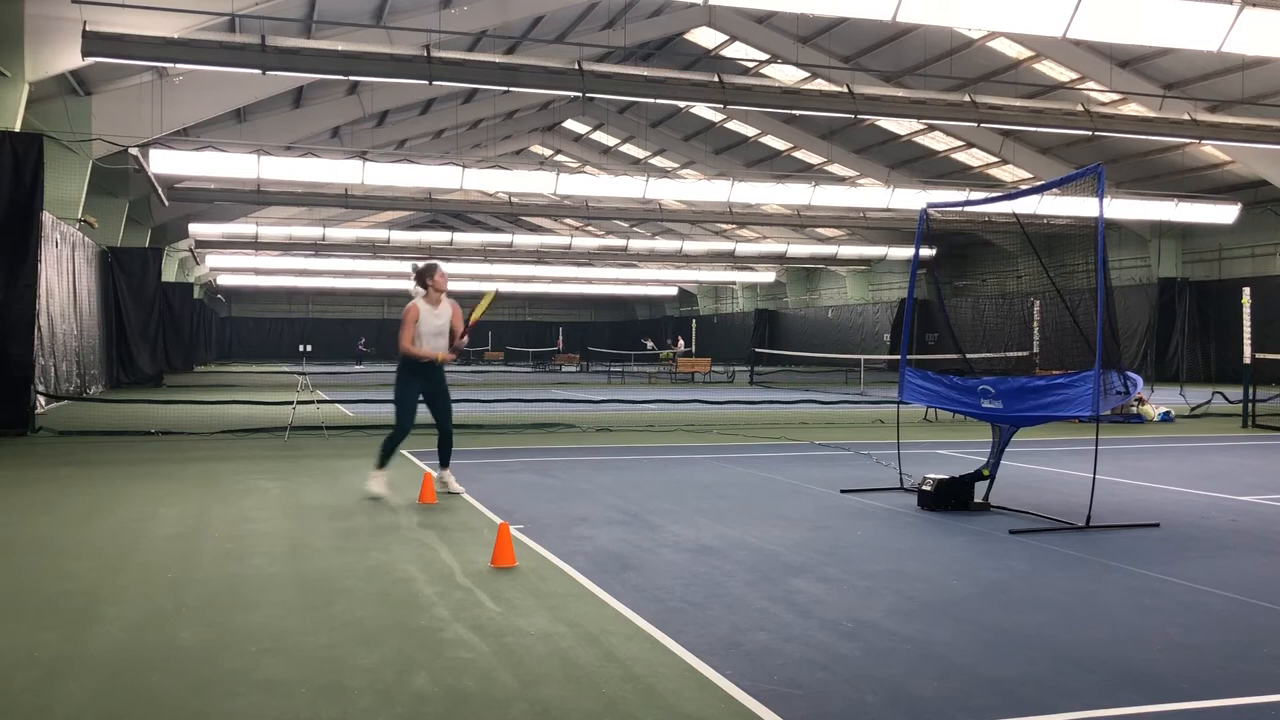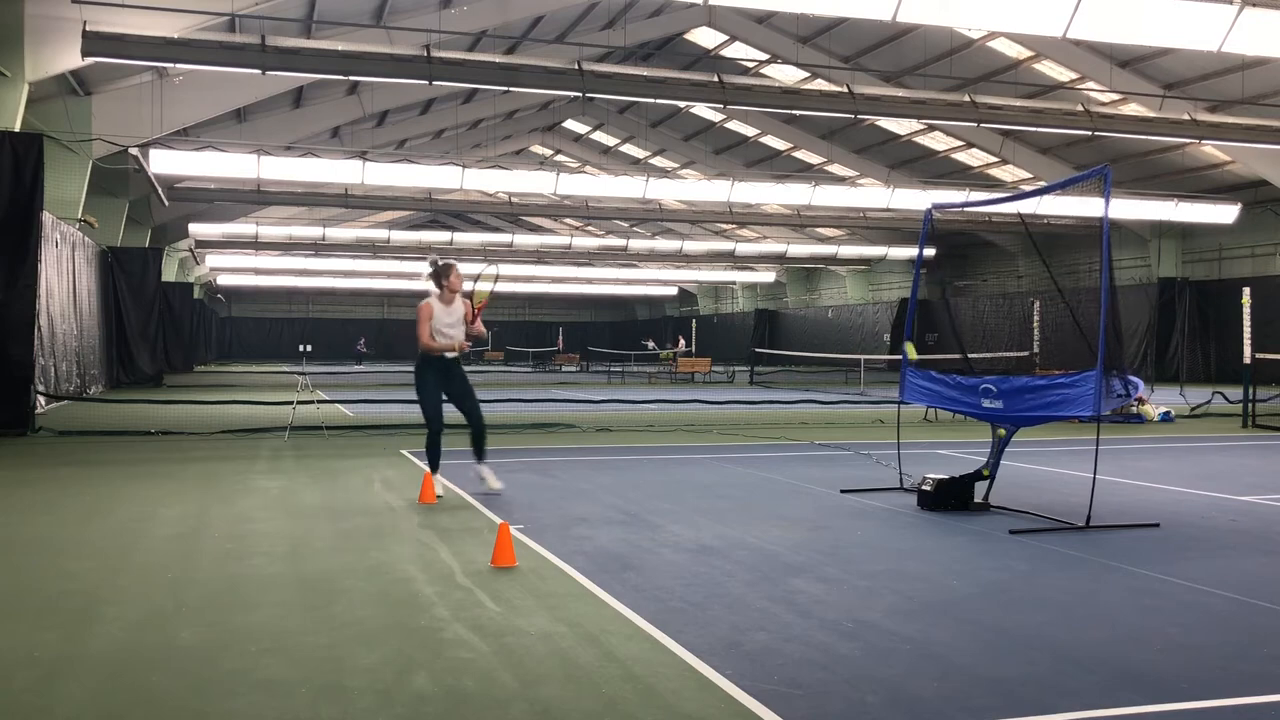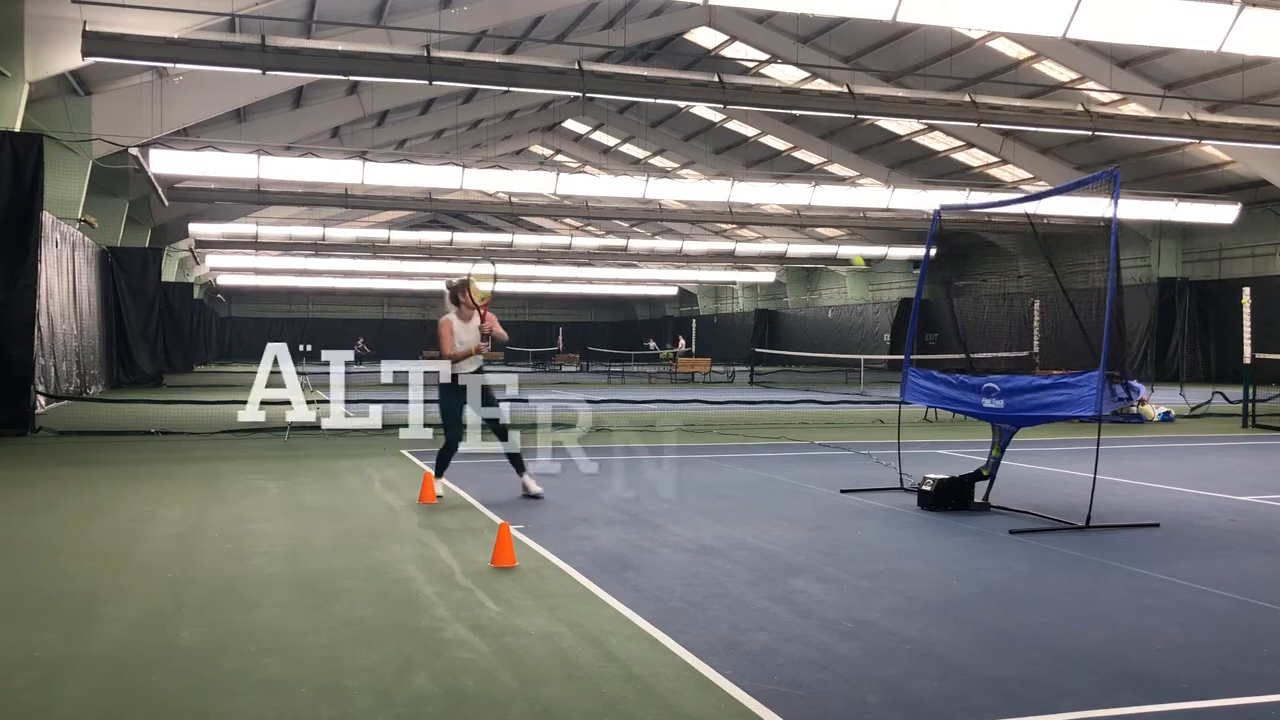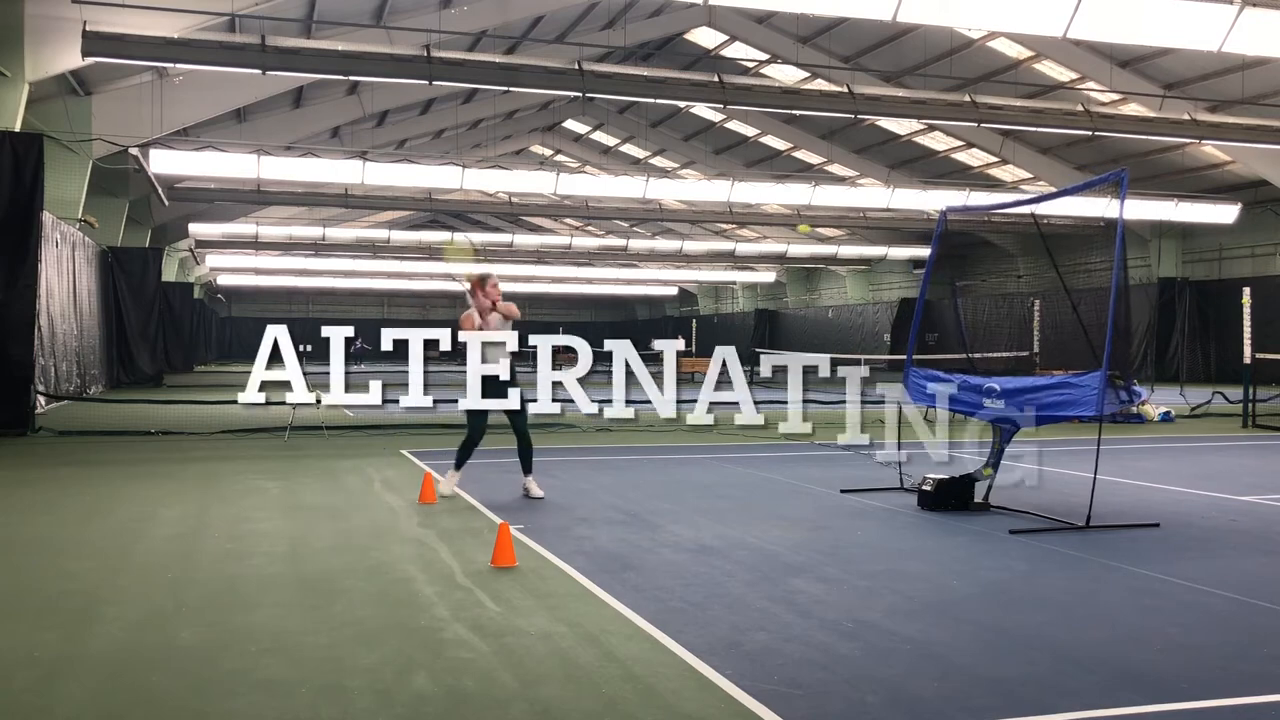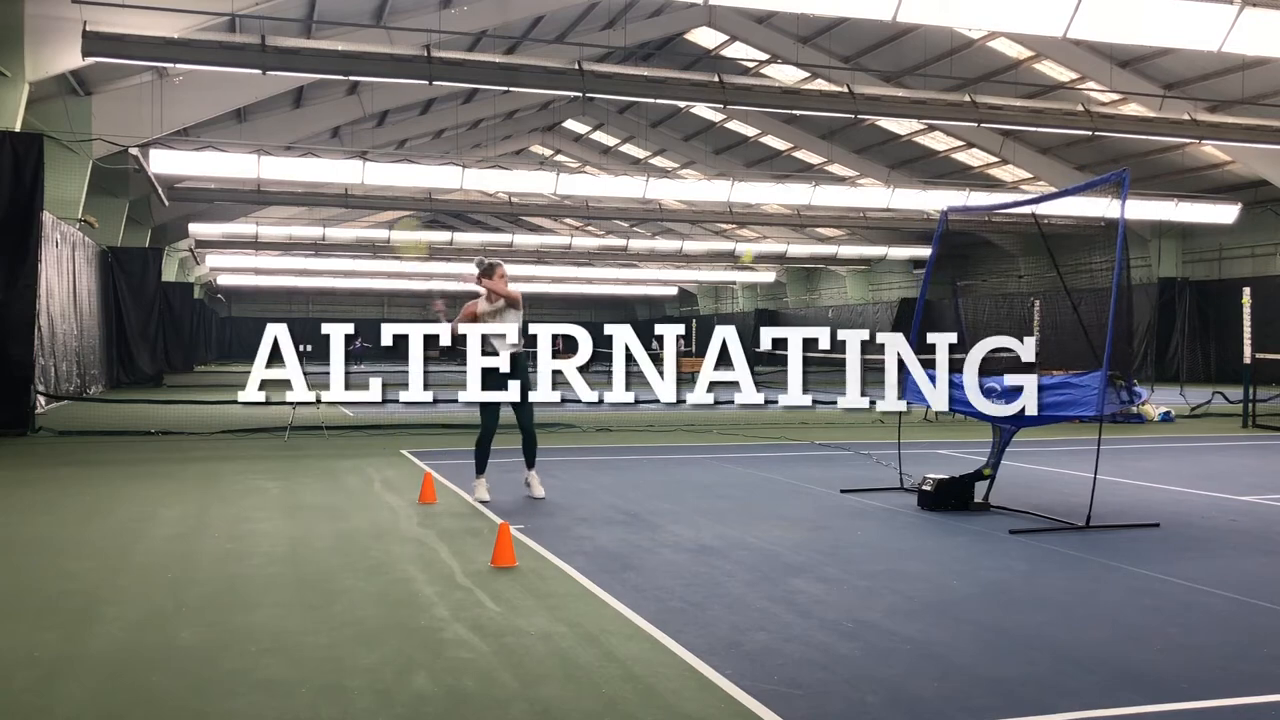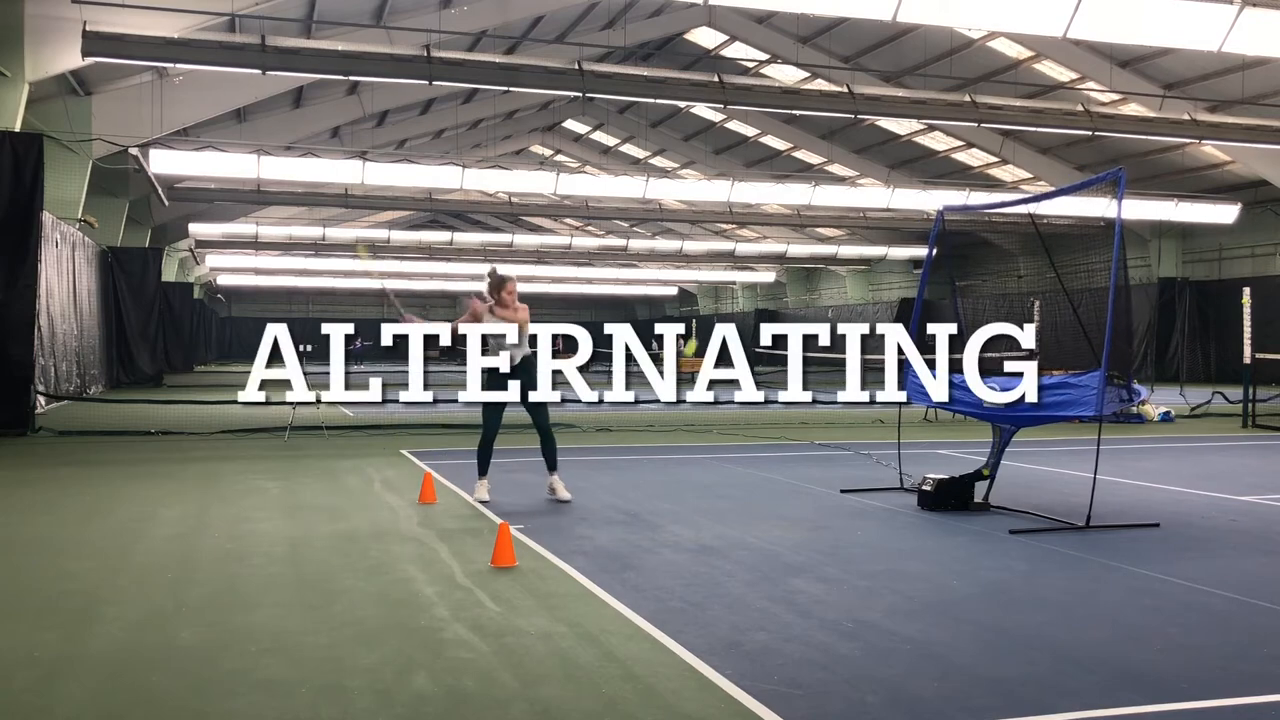
dt=0.2s
person 1, frame 1
left shoulder: (452, 306)
right shoulder: (414, 308)
left elbow: (459, 340)
right elbow: (405, 347)
left wrist: (459, 342)
right wrist: (436, 355)
left hip: (435, 372)
right hip: (411, 372)
left knee: (446, 428)
right knee: (402, 429)
left ankle: (444, 474)
right ankle: (378, 473)
person 1, frame 2
left shoulder: (463, 305)
right shoulder: (427, 306)
left elbow: (481, 332)
right elbow: (424, 343)
left wrist: (477, 329)
right wrist: (453, 345)
left hip: (453, 368)
right hip: (429, 369)
left knee: (477, 421)
right knee: (435, 427)
left ankle: (482, 468)
right ankle: (435, 477)
person 1, frame 3
left shoulder: (485, 317)
right shoulder: (447, 322)
left elbow: (503, 337)
right elbow: (448, 355)
left wrist: (492, 331)
right wrist: (472, 350)
right hip: (452, 383)
left knee: (503, 431)
right knee: (453, 441)
left ankle: (524, 479)
right ankle: (437, 480)
person 1, frame 4
left shoulder: (507, 308)
right shoulder: (468, 317)
left elbow: (515, 315)
left wrist: (492, 305)
right wrist: (481, 330)
right hip: (481, 377)
left knee: (522, 431)
right knee: (475, 434)
left ankle: (528, 481)
right ankle: (453, 474)
person 1, frame 5
left shoulder: (514, 299)
right shoulder: (475, 306)
left elbow: (507, 293)
right elbow: (453, 333)
left wrist: (483, 283)
right wrist: (442, 314)
left hip: (516, 364)
right hip: (490, 366)
left knee: (527, 426)
right knee: (488, 428)
left ankle: (531, 475)
right ankle: (480, 481)
person 1, frame 6
left shoulder: (521, 309)
right shoulder: (480, 312)
left elbow: (519, 322)
right elbow: (451, 329)
left wrist: (490, 309)
right wrist: (417, 323)
left hip: (525, 369)
right hip: (497, 373)
left knee: (544, 427)
right knee: (490, 431)
left ankle: (554, 480)
right ankle: (482, 483)
